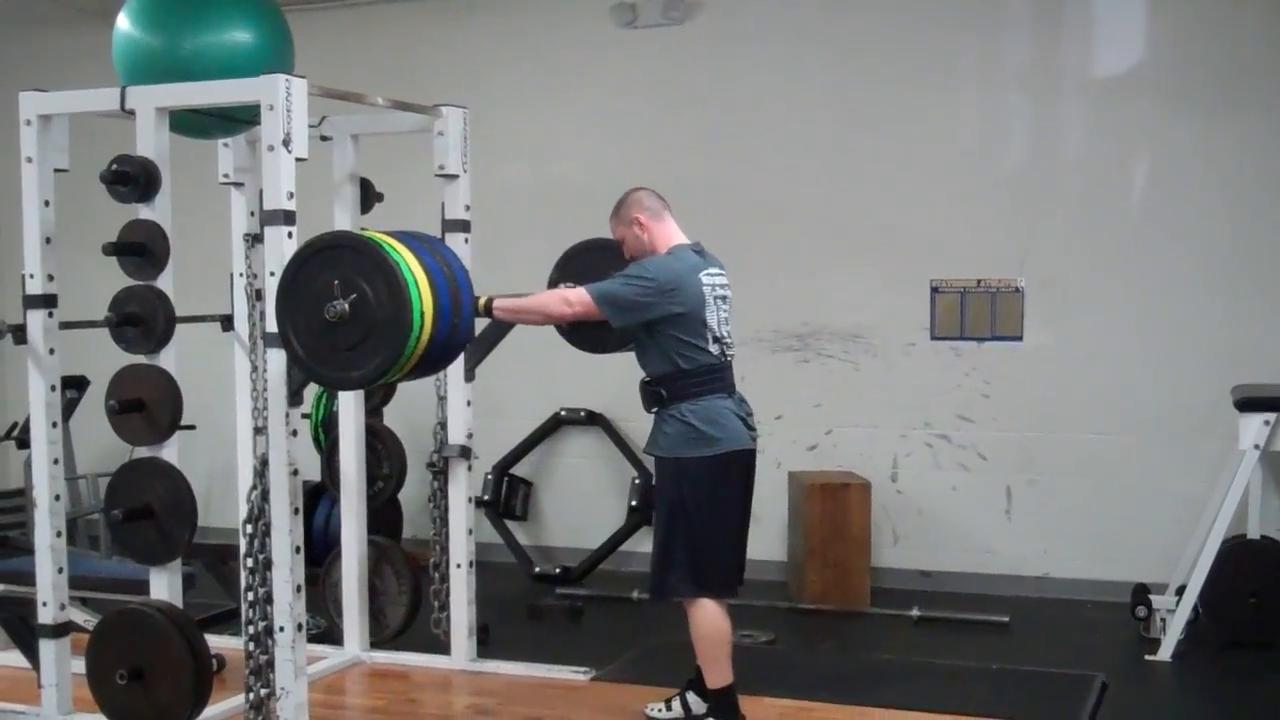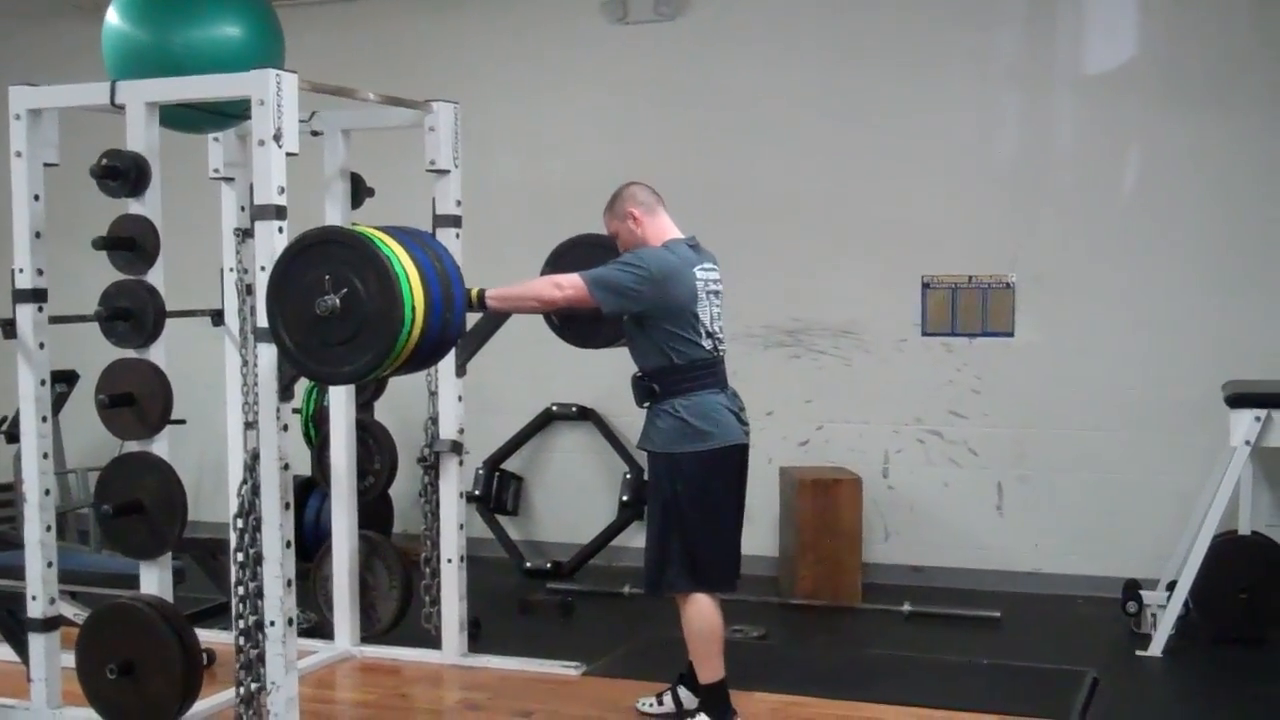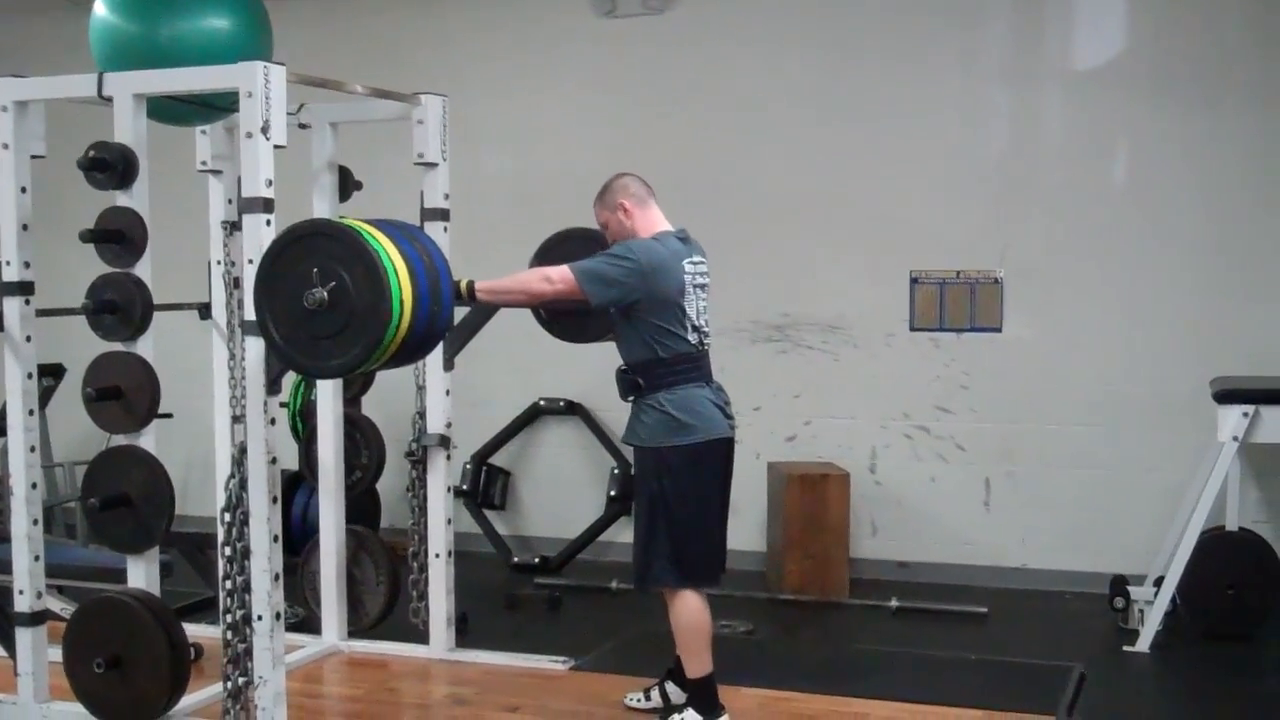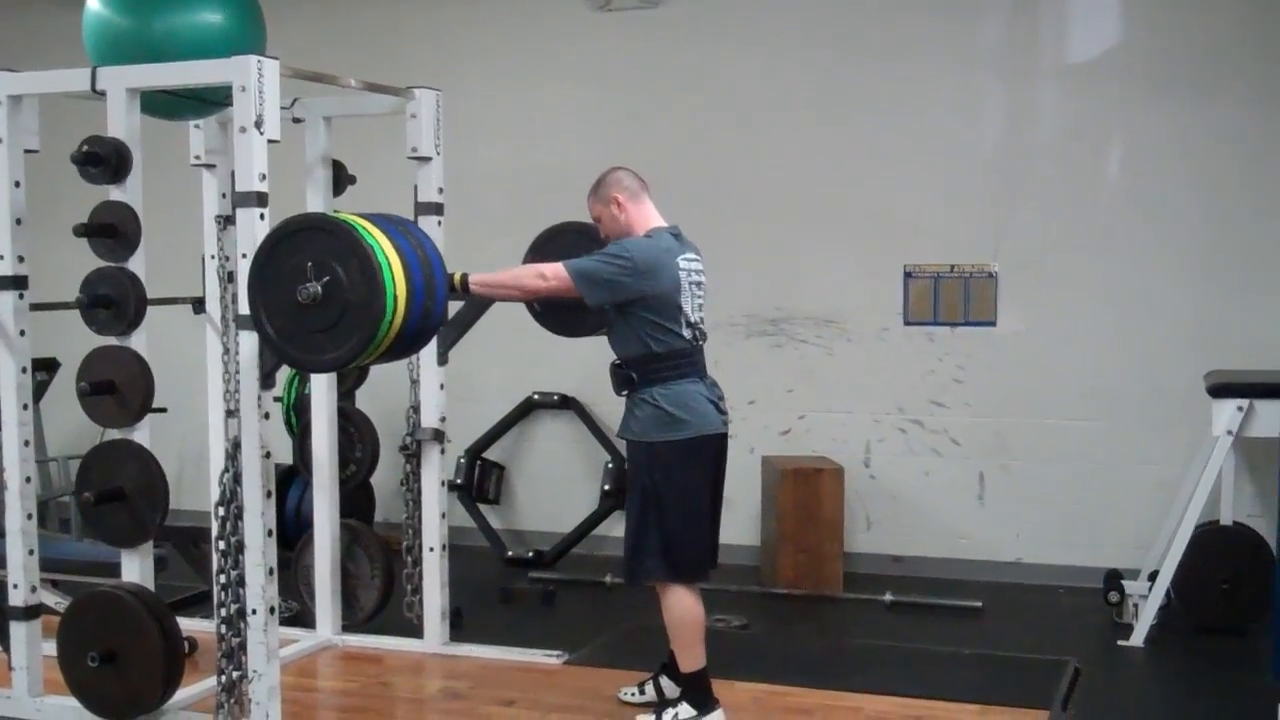
dt=0.2s
person 1, frame 1
left shoulder: (661, 273)
right shoulder: (703, 266)
left elbow: (567, 306)
left wrist: (487, 306)
left hip: (696, 438)
right hip: (720, 431)
left knee: (698, 583)
right knee: (703, 578)
person 1, frame 2
left shoulder: (655, 266)
right shoulder: (696, 259)
left elbow: (560, 291)
left wrist: (477, 297)
left hip: (689, 432)
right hip: (713, 426)
left knee: (692, 578)
right knee: (695, 572)
person 1, frame 3
left shoulder: (643, 258)
right shoulder: (684, 252)
left elbow: (551, 283)
left wrist: (468, 289)
left hip: (676, 427)
right hip: (698, 420)
left knee: (679, 573)
right knee: (681, 567)
person 1, frame 4
left shoulder: (638, 255)
right shoulder: (679, 249)
left elbow: (544, 280)
left wrist: (461, 282)
left hip: (669, 422)
right hip: (692, 416)
left knee: (671, 568)
right knee: (673, 561)
right ankle: (677, 675)
